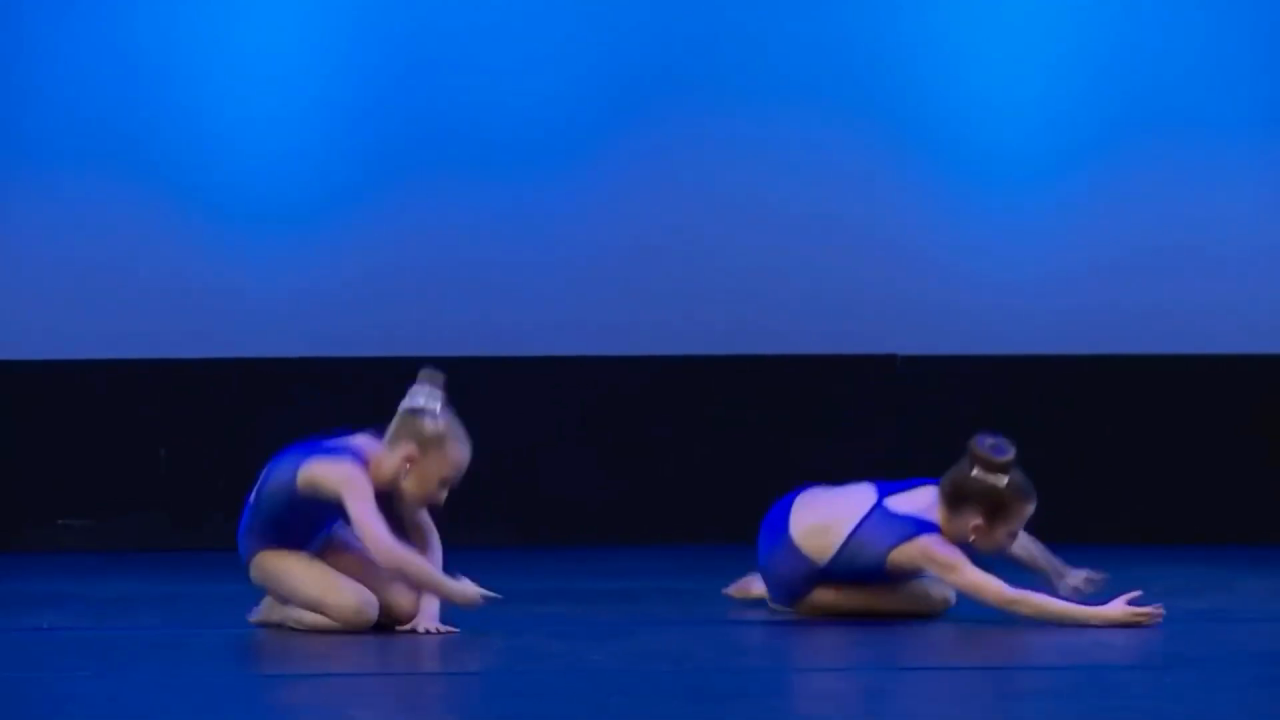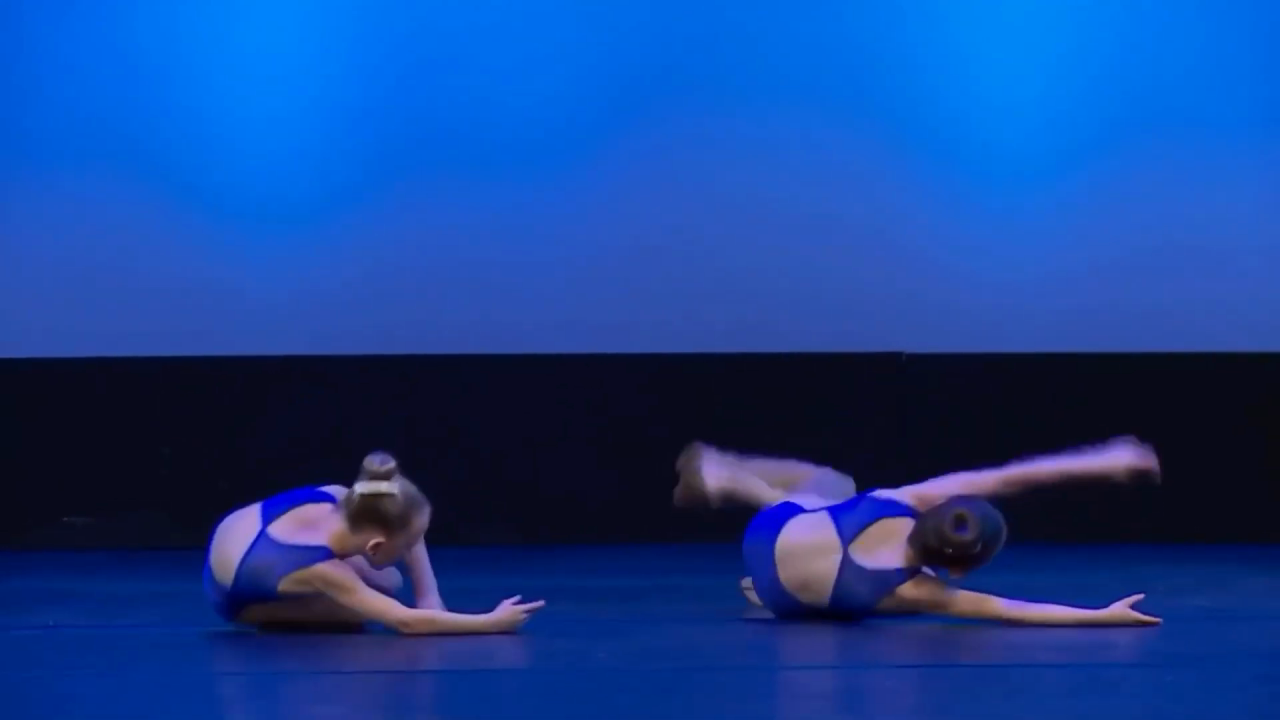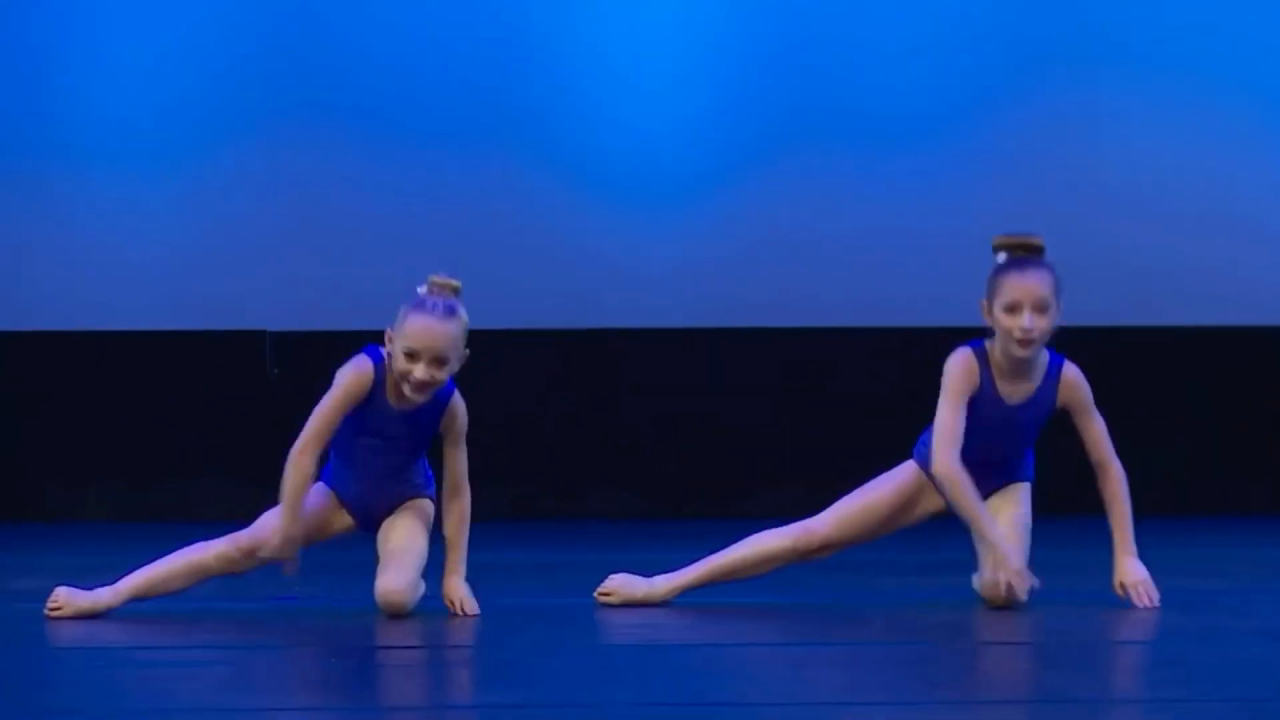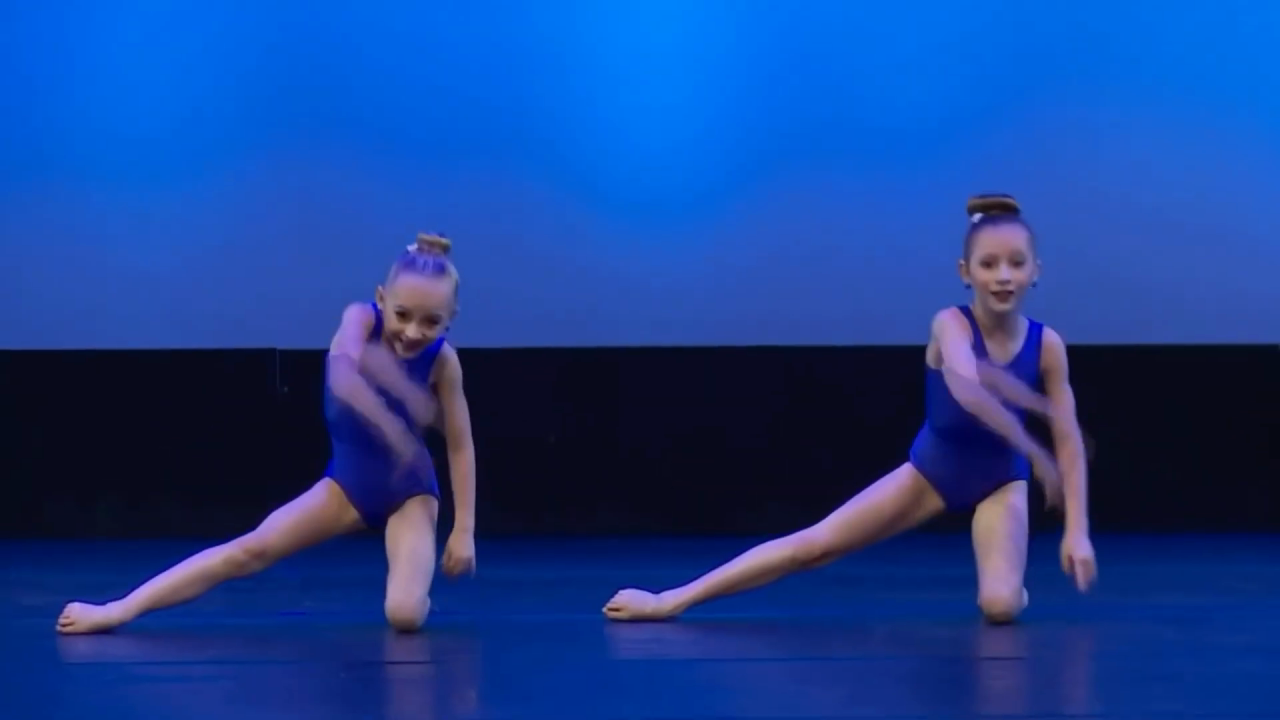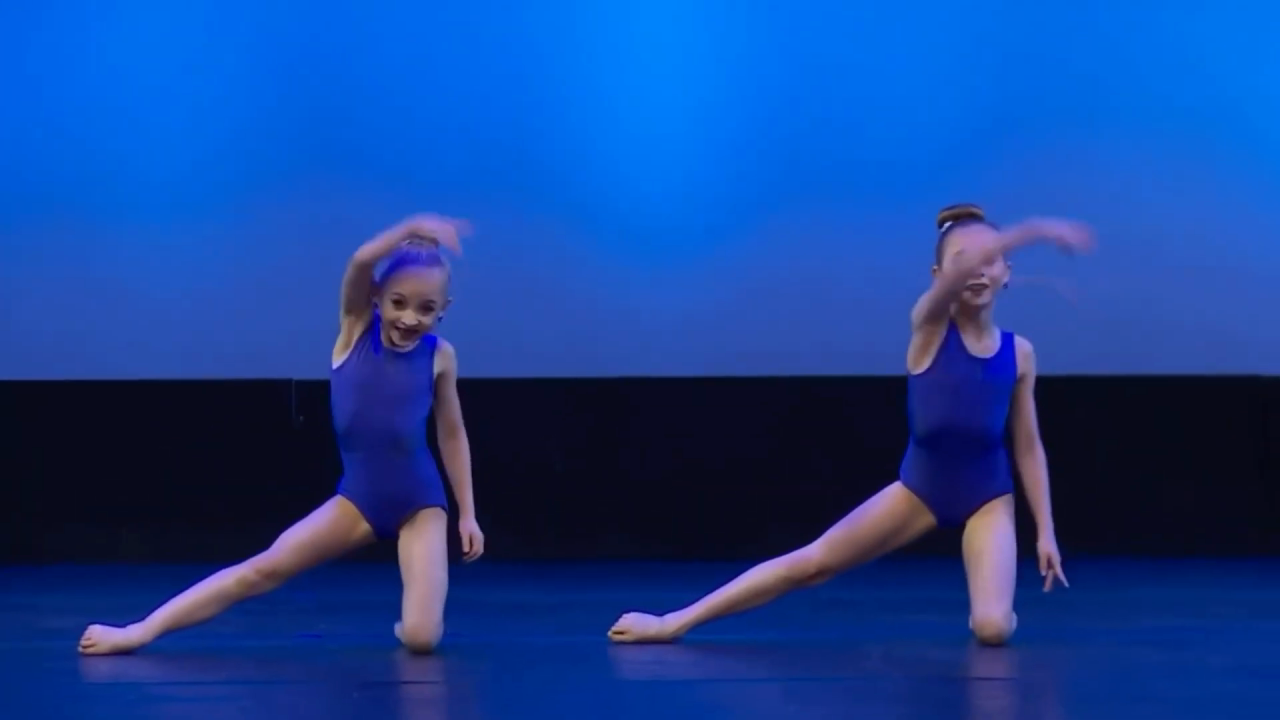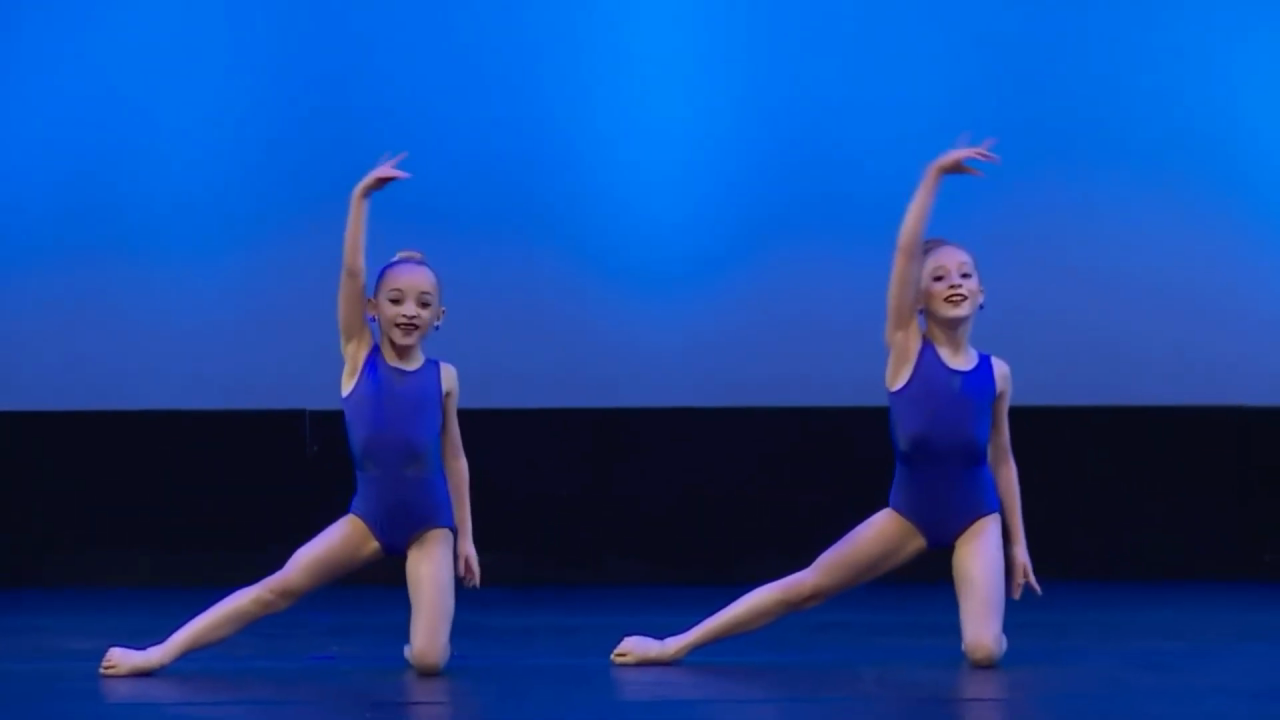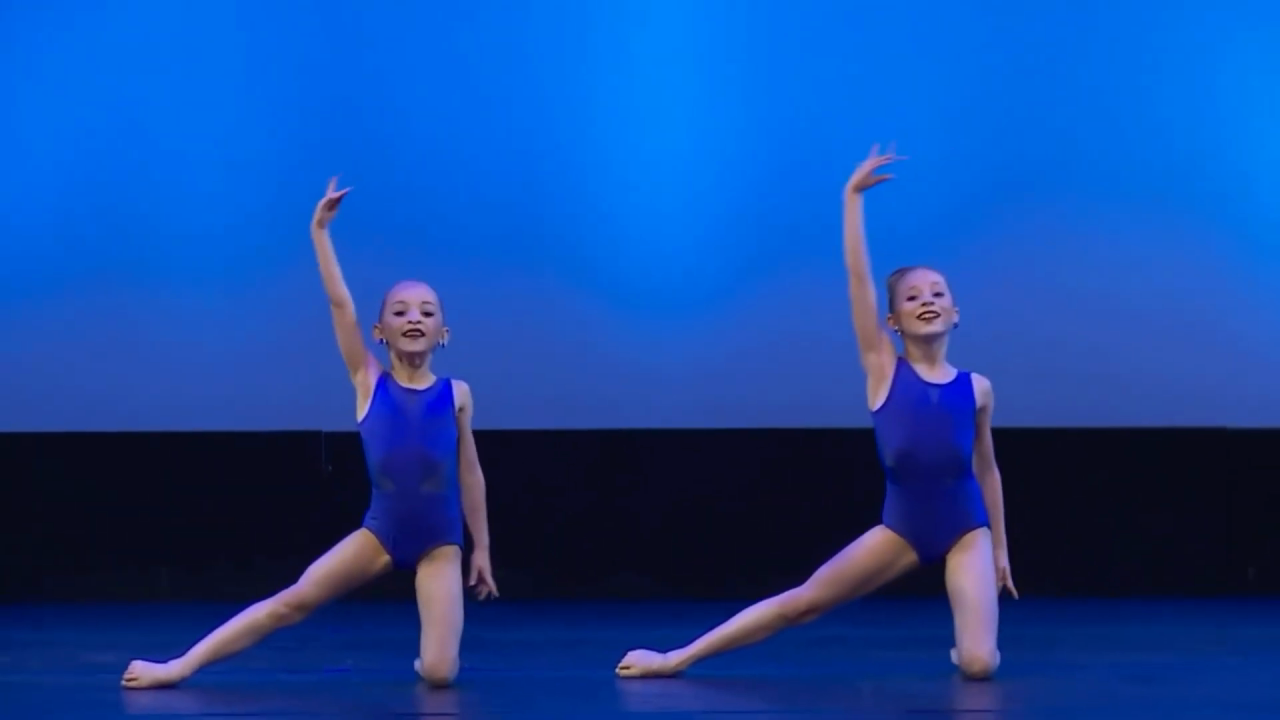
dt=0.4s
person 1, frame 1
left shoulder: (941, 495)
right shoulder: (929, 547)
left elbow: (1014, 535)
right elbow: (1011, 599)
left wrist: (1062, 573)
right wrist: (1099, 615)
left hip: (793, 512)
right hip: (791, 572)
right knee: (936, 598)
person 1, frame 2
left shoulder: (897, 507)
right shoulder: (906, 593)
left elbow: (1001, 479)
right elbow: (1002, 608)
left wrist: (1097, 461)
right wrist: (1098, 615)
left hip: (773, 533)
right hip: (781, 592)
left knee: (837, 488)
left ankle: (724, 478)
person 1, frame 3
left shoulder: (1065, 378)
right shoulder: (965, 364)
left elbow: (1108, 468)
right elbow: (945, 462)
left wrist: (1127, 558)
right wrist: (999, 545)
left hip: (1005, 483)
right hip: (936, 472)
left knee: (1004, 591)
right knee: (812, 535)
right ankle: (667, 583)
person 1, frame 4
left shoulder: (1047, 344)
right shoulder: (949, 325)
left elbow: (1069, 441)
right elbow: (966, 387)
left wrist: (1077, 530)
right wrist: (1030, 445)
left hip: (1000, 481)
right hip: (931, 468)
left knee: (1002, 605)
right knee: (815, 544)
left ankle: (1008, 582)
right ankle: (671, 600)
person 1, frame 5
left shoulder: (1018, 352)
right shoulder: (929, 327)
left elbow: (1028, 446)
right elbow: (960, 261)
left wrist: (1046, 531)
right wrist: (1034, 231)
left hip: (988, 495)
right hip: (919, 486)
left knee: (993, 628)
right knee: (810, 561)
left ankle: (991, 609)
right ankle: (678, 621)
person 1, frame 6
left shoulder: (996, 372)
right shoulder: (905, 349)
left elbow: (1002, 459)
right elbow: (905, 252)
left wrist: (1018, 542)
right wrist: (932, 176)
left hip: (977, 517)
right hip: (908, 513)
left knee: (985, 651)
right knee: (806, 586)
left ankle: (984, 625)
right ankle: (675, 645)
person 1, frame 7
left shoulder: (977, 388)
right shoulder: (883, 368)
left elbow: (986, 468)
right elbow: (857, 277)
left wrist: (1001, 547)
right wrist: (853, 196)
left hip: (966, 531)
right hip: (901, 529)
left knee: (981, 663)
right knee: (801, 602)
left ankle: (961, 649)
right ankle: (676, 658)
person 2, frame 1
right shoulder: (351, 476)
left elbow: (426, 539)
right elbow: (388, 555)
left wrist: (428, 604)
right wrist: (452, 590)
left hip: (316, 531)
right hip: (268, 546)
left knee: (404, 609)
right knee: (361, 612)
left ankle: (298, 599)
right ankle: (280, 610)
person 2, frame 2
left shoulder: (335, 498)
right shoulder: (321, 568)
left elbow: (411, 539)
right elbow: (405, 620)
left wrist: (431, 602)
right wrist: (492, 621)
right hip: (236, 602)
right knee: (356, 613)
right ankle: (266, 615)
person 2, frame 3
left shoulder: (450, 405)
right shoulder: (364, 371)
left elbow: (457, 491)
right elbow: (306, 448)
left wrist: (455, 576)
right wrist: (288, 523)
left hip: (406, 501)
right hip: (342, 489)
left knee: (395, 597)
right knee: (242, 547)
left ankle: (375, 581)
right ankle: (107, 595)
person 2, frame 4
left shoulder: (443, 360)
right shoulder: (359, 318)
left elbow: (461, 447)
right elbow: (344, 377)
left wrist: (464, 530)
right wrist: (392, 428)
left hip: (410, 491)
right hip: (347, 482)
left knee: (406, 615)
right knee: (251, 550)
left ankle: (413, 592)
right ankle: (120, 609)
person 2, frame 5
left shoulder: (439, 355)
right shoulder: (356, 329)
left elbow: (453, 436)
right elbow: (360, 264)
left wrist: (468, 513)
right wrist: (408, 232)
left hip: (421, 505)
right hip: (358, 498)
left knee: (421, 637)
right knee: (264, 568)
left ankle: (414, 616)
right ankle: (141, 631)
person 2, frame 6
left shoulder: (444, 376)
right shoulder: (358, 357)
left elbow: (454, 458)
right elbow: (351, 276)
left wrist: (466, 536)
right wrist: (360, 198)
left hip: (431, 525)
right hip: (368, 517)
left knee: (429, 659)
right knee: (279, 587)
left ankle: (422, 636)
right ankle: (160, 653)
person 2, frame 7
left shoulder: (456, 394)
right shoulder: (368, 381)
left elbow: (470, 472)
right elbow: (340, 306)
left wrist: (482, 547)
right wrist: (320, 231)
left hip: (440, 542)
right hip: (380, 532)
left knee: (439, 672)
right knee: (293, 600)
left ankle: (429, 652)
right ankle: (180, 666)
